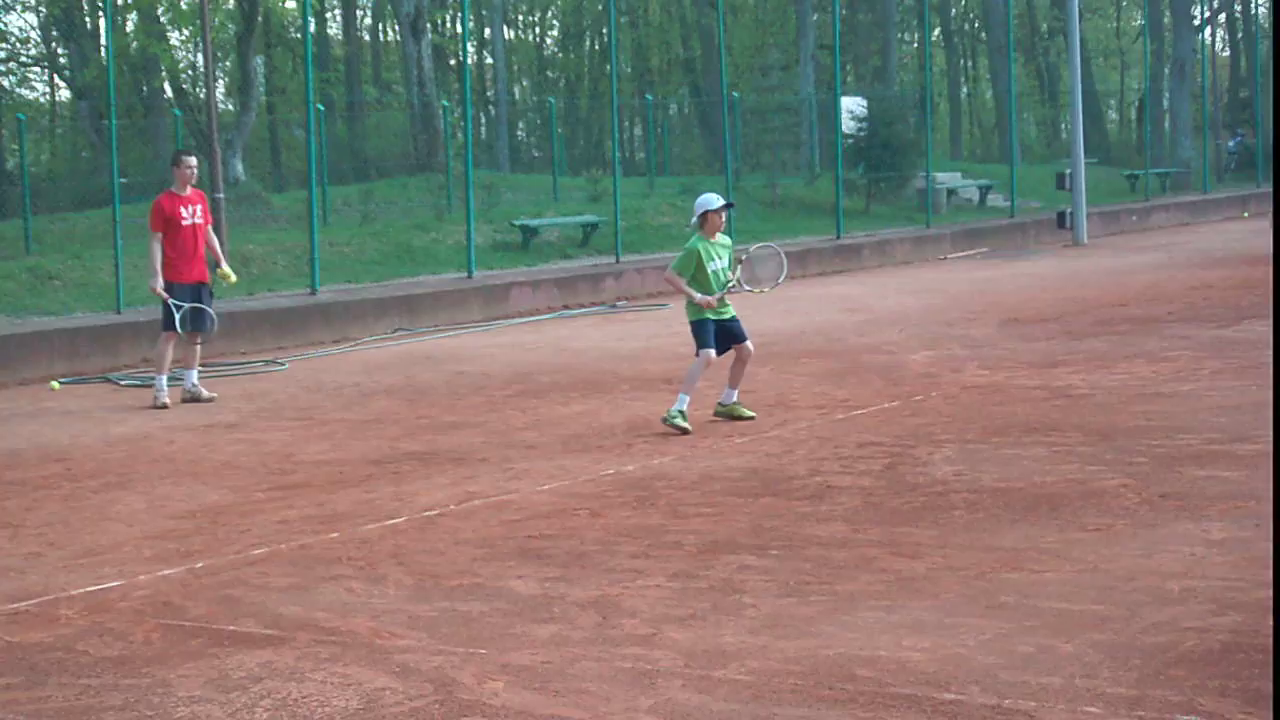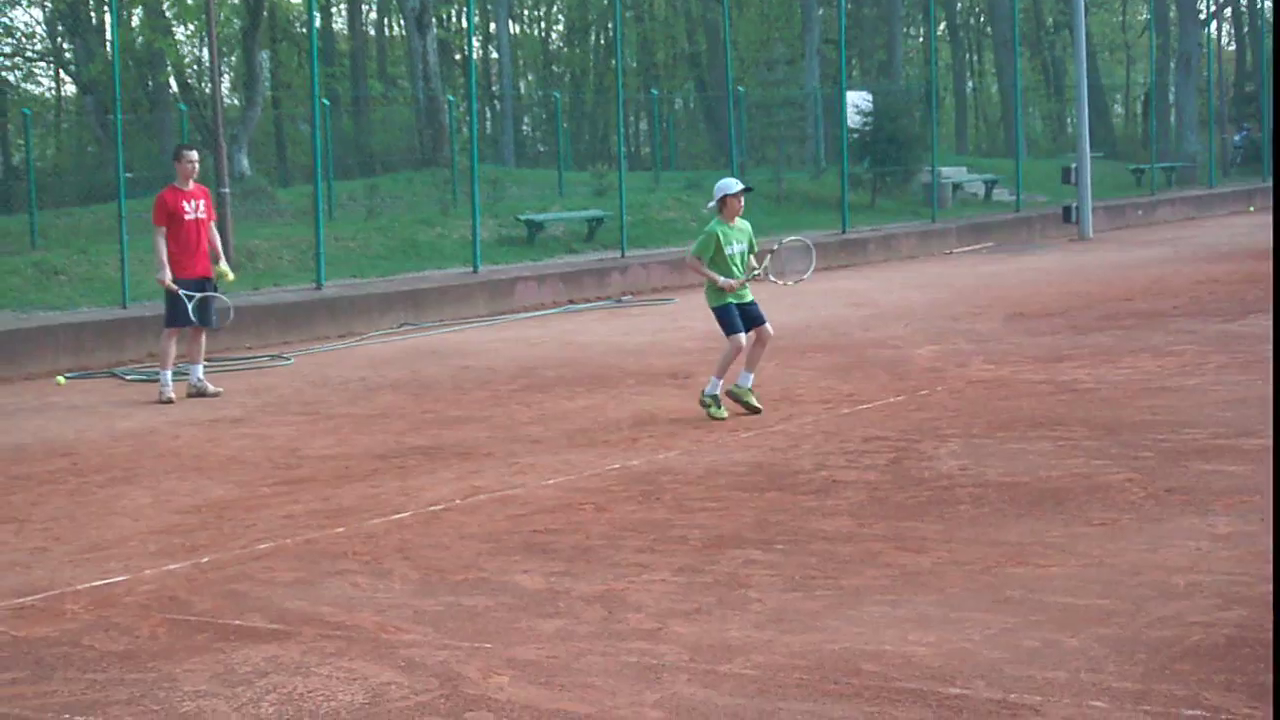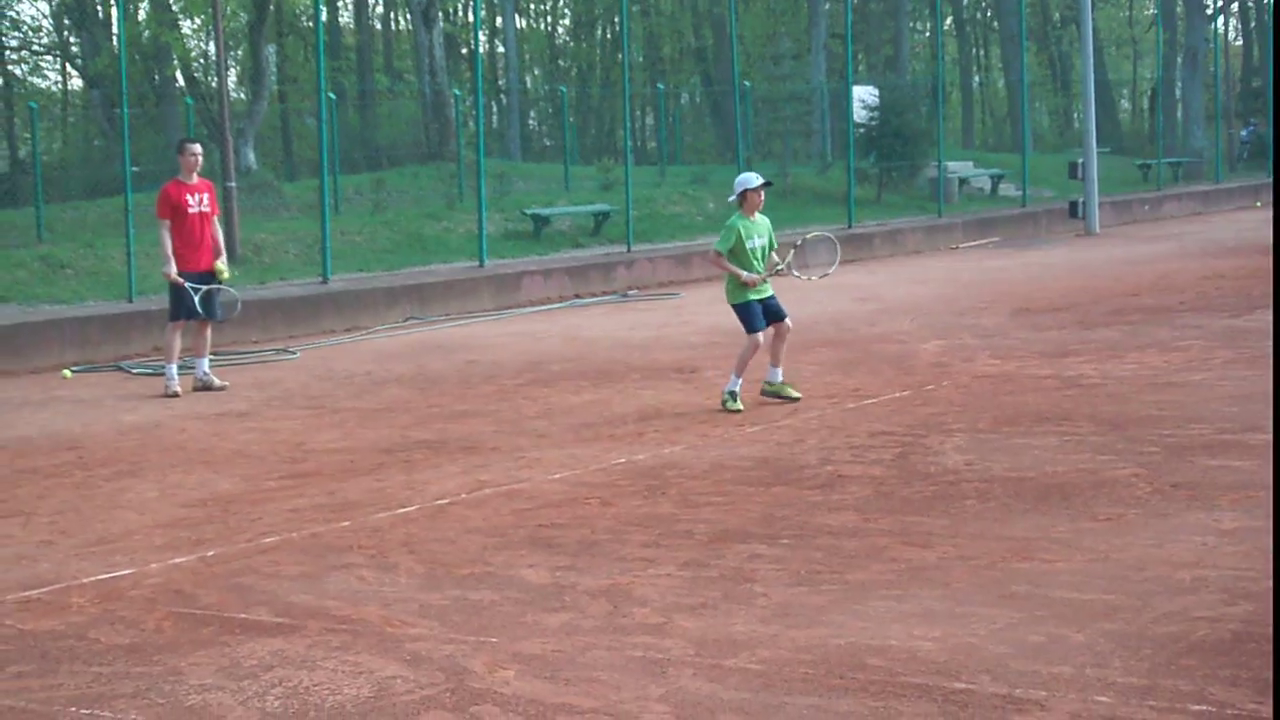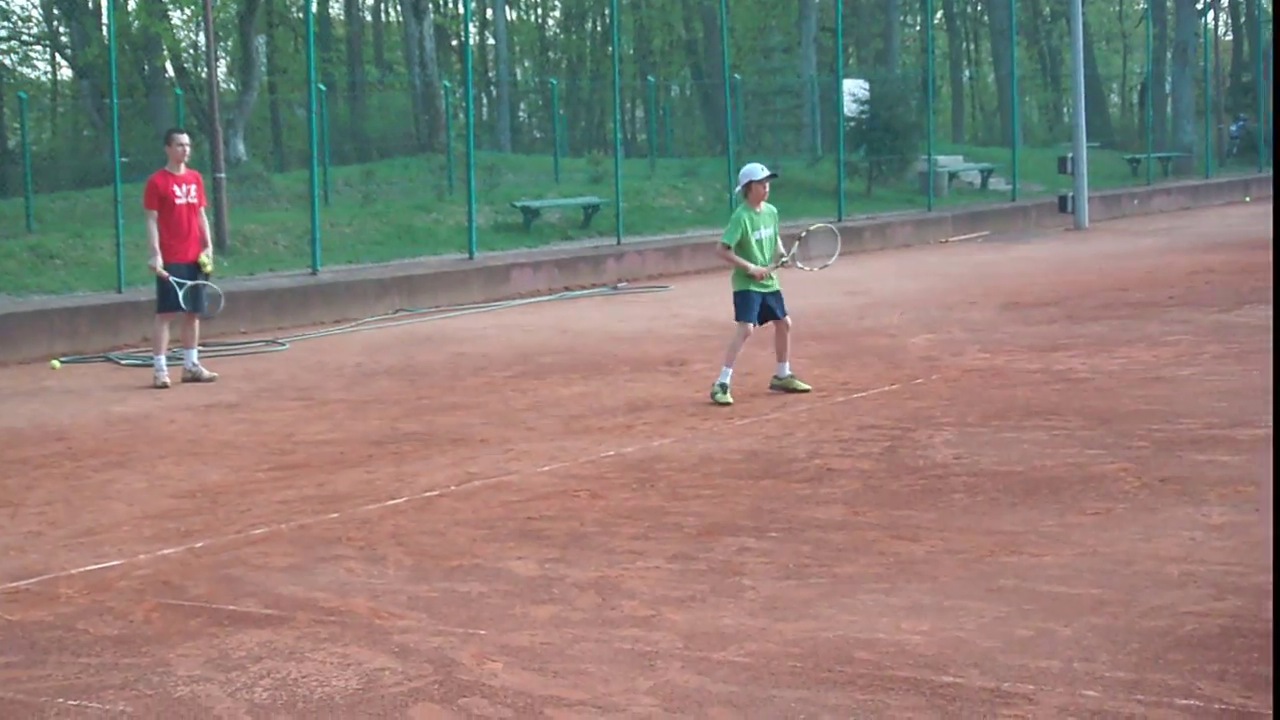
dt=0.1s
person 1, frame 1
left shoulder: (201, 198)
right shoulder: (162, 203)
right elbow: (156, 241)
left wrist: (221, 261)
right wrist: (156, 275)
left hip: (200, 278)
right hip: (175, 280)
left knee: (196, 332)
right knee: (170, 332)
left ankle: (191, 386)
right ankle: (160, 389)
person 1, frame 2
left shoulder: (204, 193)
right shoulder: (165, 197)
right elbow: (160, 236)
left wrist: (221, 259)
right wrist: (164, 268)
left hip: (203, 272)
right hip: (178, 274)
left knee: (200, 326)
right knee: (173, 328)
left ankle: (196, 381)
right ankle: (165, 384)
person 1, frame 3
left shoulder: (208, 187)
right shoulder: (169, 191)
right elbow: (165, 229)
left wrist: (222, 253)
right wrist: (169, 261)
left hip: (207, 266)
right hip: (182, 268)
left knee: (205, 320)
right knee: (177, 322)
left ankle: (202, 374)
right ankle: (171, 378)
person 1, frame 4
left shoulder: (195, 178)
right shoulder: (156, 182)
right elbow: (152, 220)
left wrist: (207, 246)
right wrist: (155, 254)
left hip: (195, 257)
right hip: (170, 260)
left knee: (193, 311)
right knee: (164, 313)
left ankle: (191, 366)
right ankle: (160, 369)
person 2, frame 1
left shoulder: (726, 242)
right shoulder: (695, 247)
right elbow: (670, 275)
right wrist: (696, 296)
left hip: (724, 309)
right hip: (701, 312)
left knee: (745, 350)
right knee: (707, 356)
left ankle: (727, 403)
right ankle: (677, 410)
person 2, frame 2
left shoulder: (745, 227)
right shoulder: (714, 231)
right elbow: (691, 260)
left wrist: (755, 269)
right wrist: (719, 280)
left hip: (742, 294)
right hip: (721, 296)
left knee: (765, 332)
right knee: (738, 342)
left ankle: (741, 387)
right ankle: (711, 393)
person 2, frame 3
left shoulder: (764, 222)
right shoulder: (734, 225)
right elbow: (714, 256)
left wrist: (776, 263)
right wrist: (742, 275)
left hip: (763, 289)
right hip: (741, 292)
left knee: (783, 327)
right knee: (756, 340)
left ankle: (774, 382)
right ankle: (730, 391)
person 2, frame 4
left shoulder: (771, 211)
right shoulder: (741, 217)
right elbow: (722, 249)
left wrist: (781, 254)
right wrist: (750, 268)
left hip: (769, 282)
right hip: (747, 283)
left knee: (784, 325)
right knee: (745, 329)
left ankle: (782, 376)
right ankle: (722, 384)
